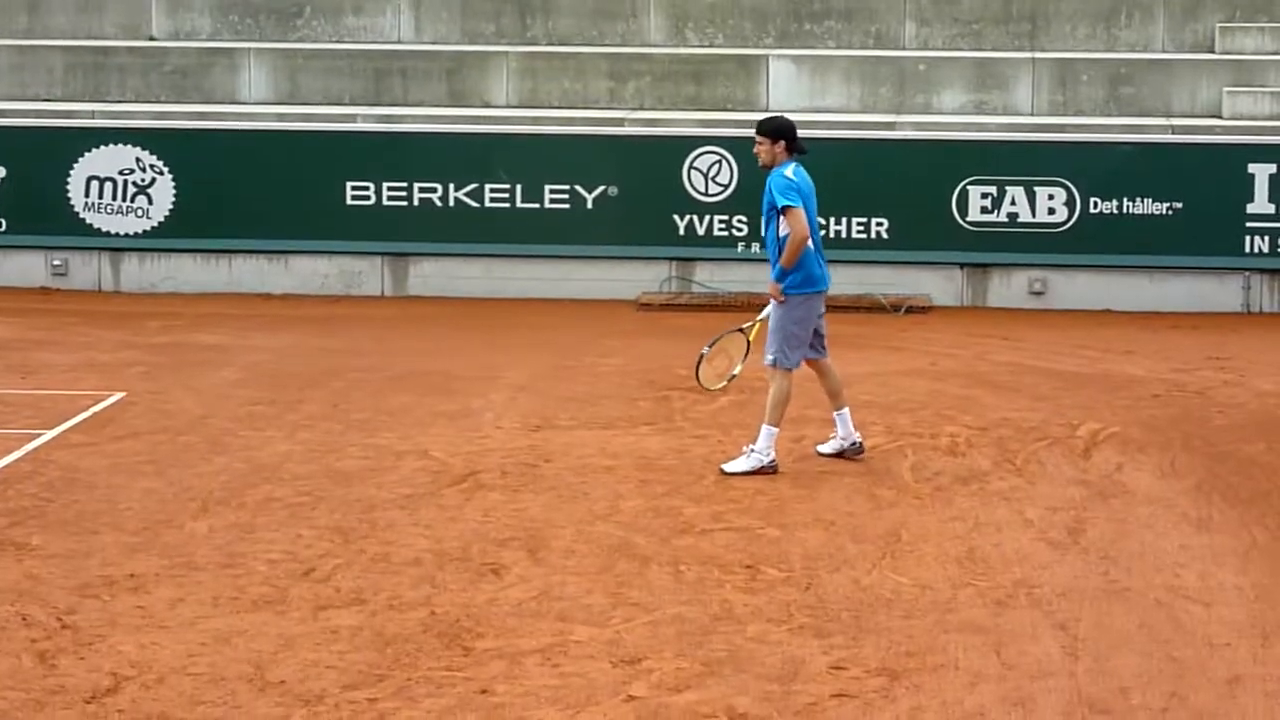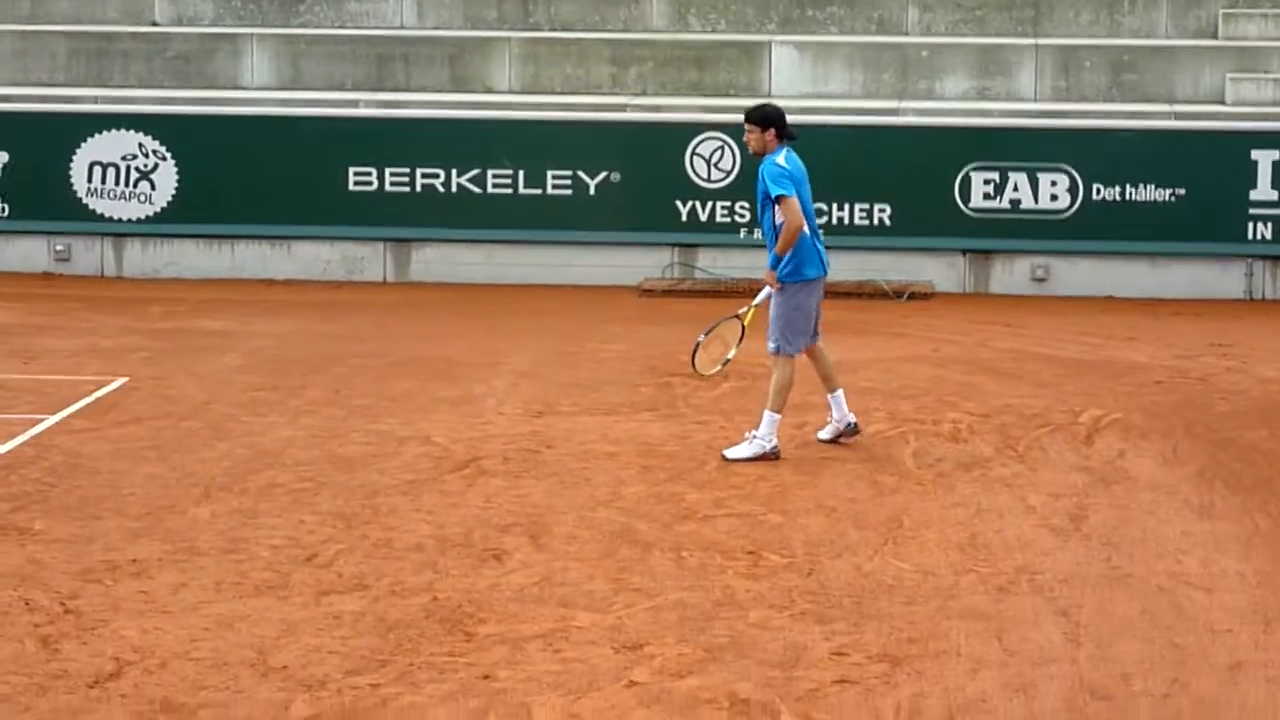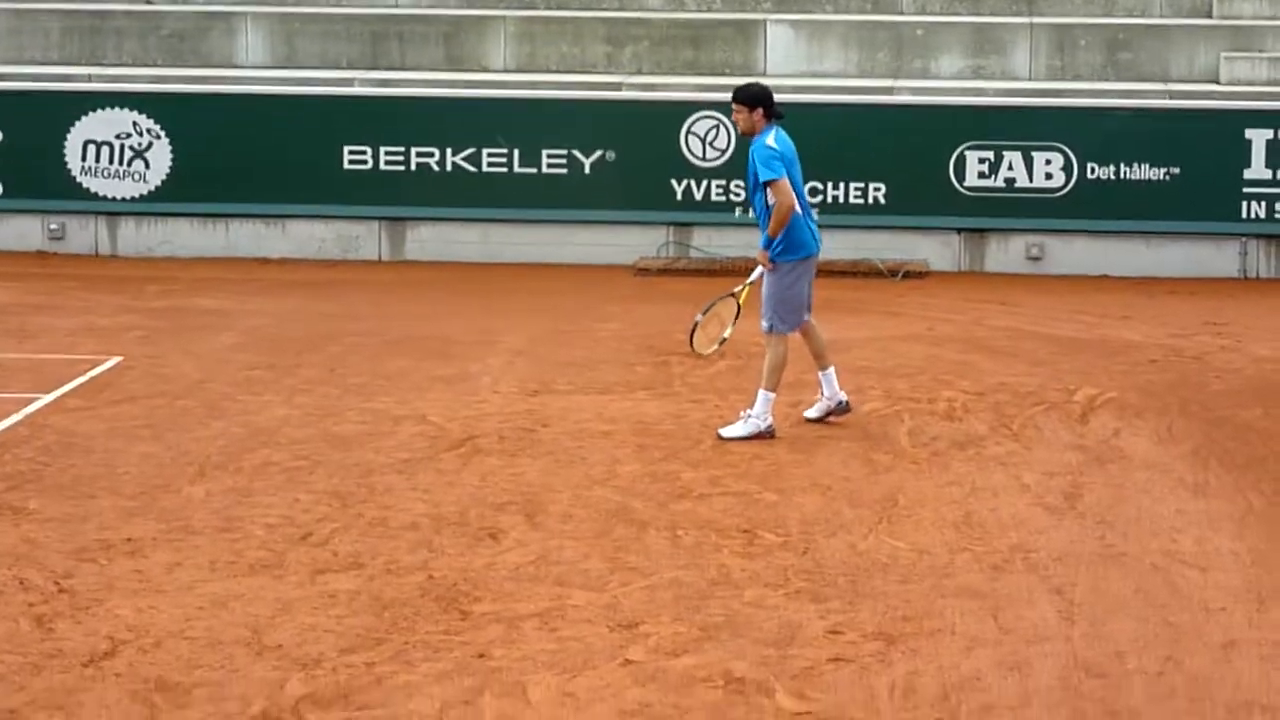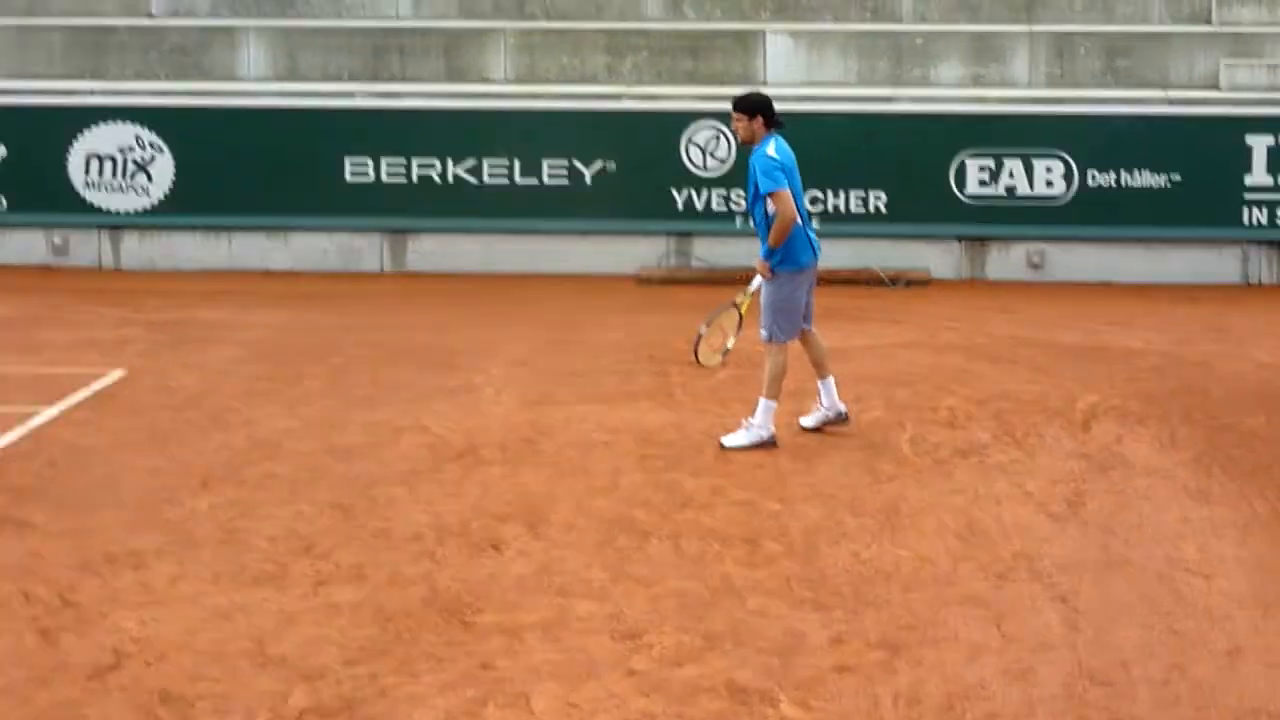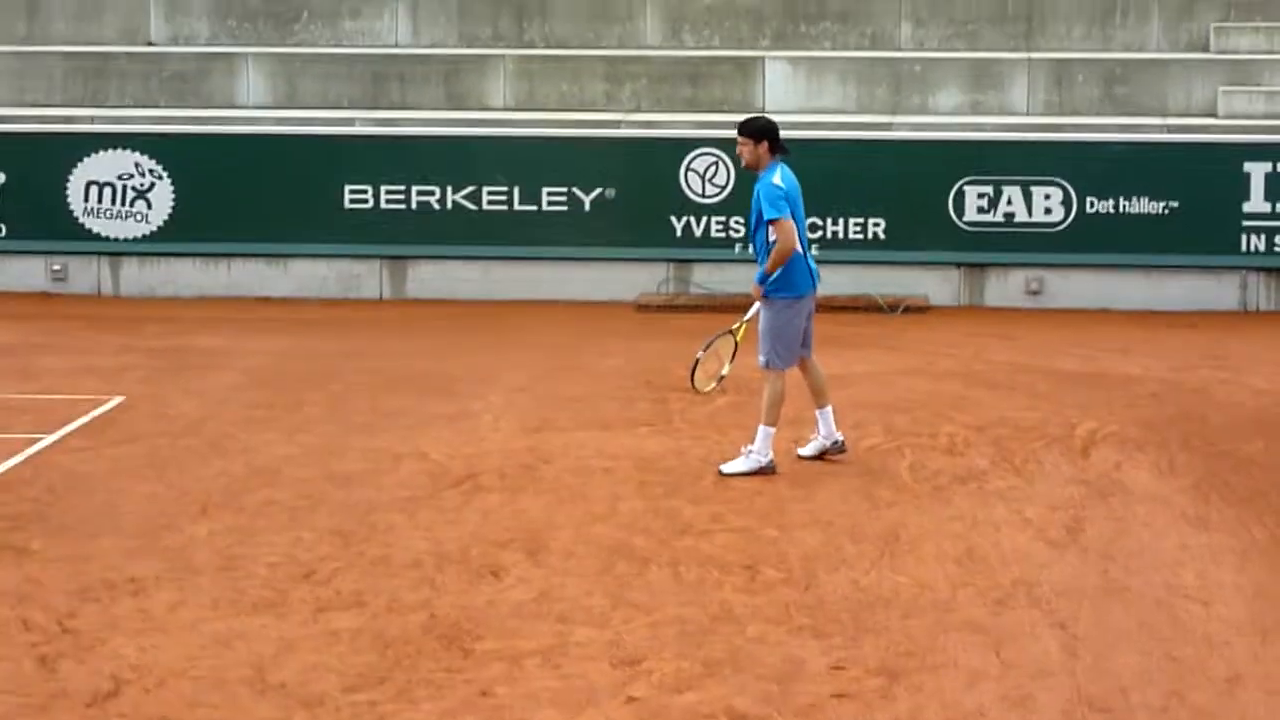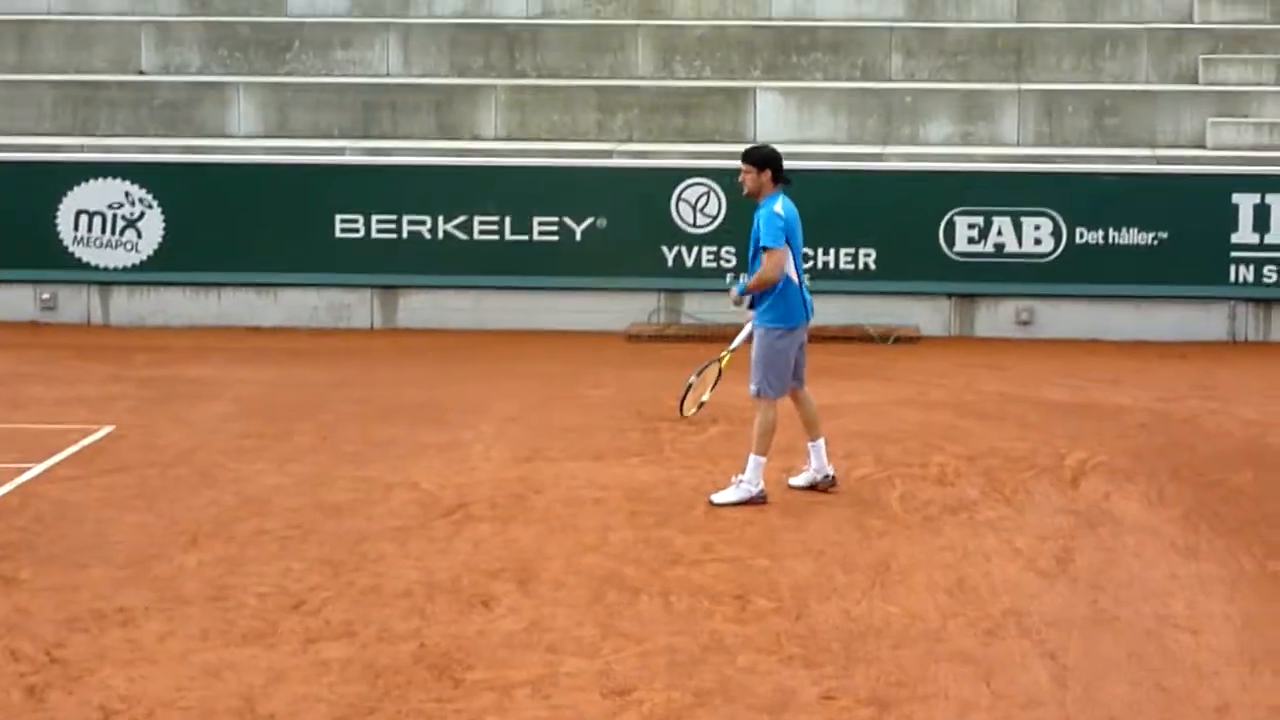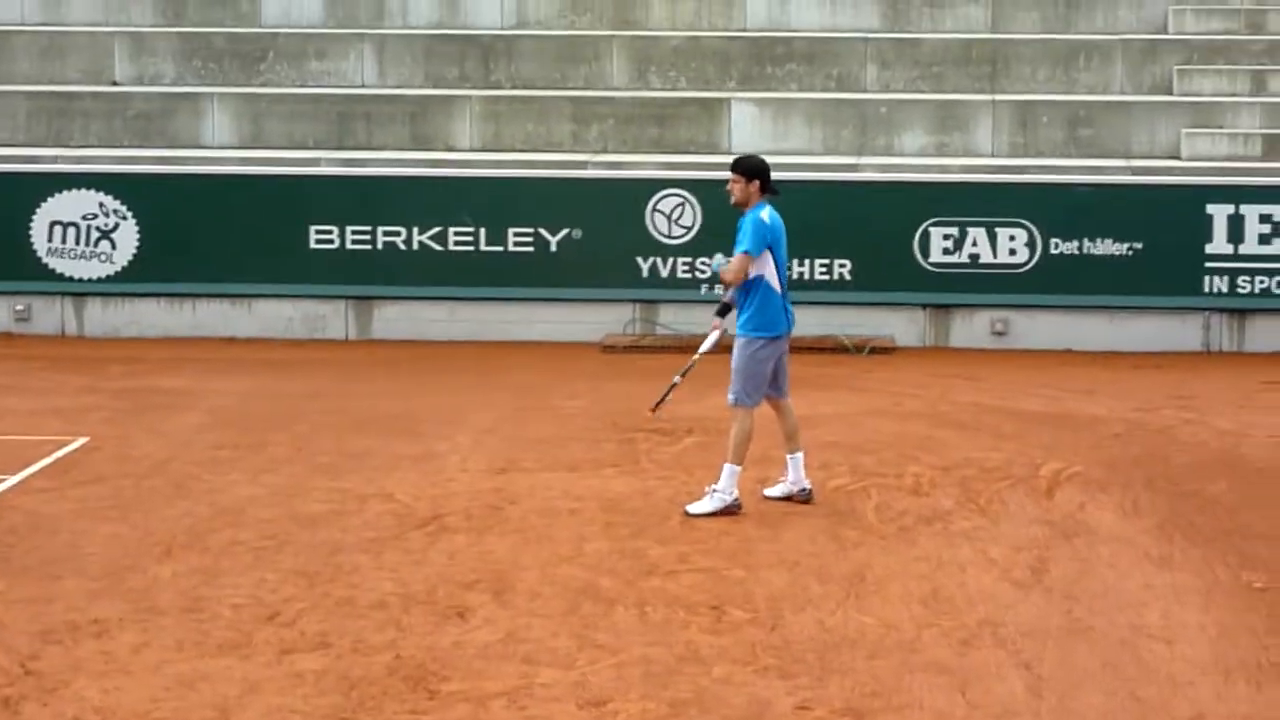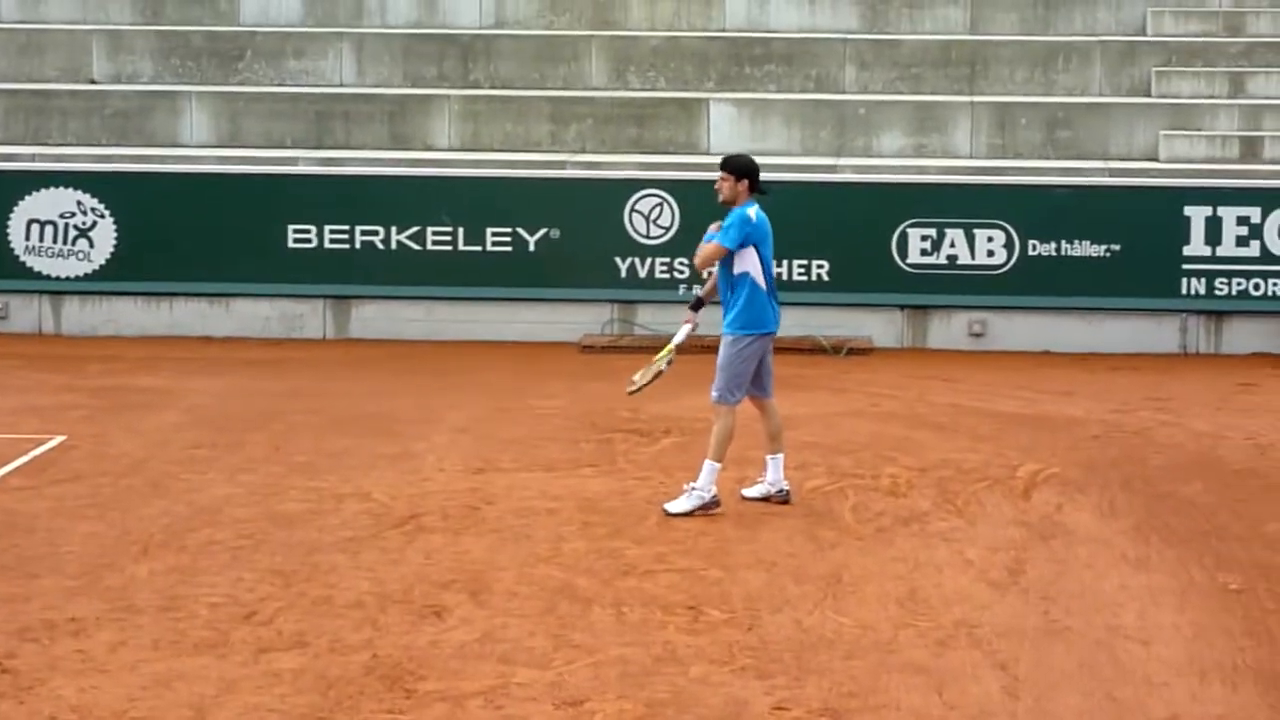
dt=0.1s
person 1, frame 1
left shoulder: (781, 179)
right shoulder: (796, 174)
left elbow: (800, 233)
left wrist: (778, 277)
left hip: (796, 286)
right hip: (811, 282)
left knee: (779, 367)
right knee: (817, 359)
left ankle: (763, 453)
right ankle: (847, 436)
person 1, frame 2
left shoulder: (773, 167)
right shoulder: (788, 160)
left elbow: (794, 222)
left wrist: (773, 264)
left hip: (794, 272)
right hip: (809, 268)
left knee: (781, 354)
right knee: (809, 344)
left ankle: (765, 440)
right ankle: (842, 417)
person 1, frame 3
left shoulder: (764, 149)
right shoulder: (777, 138)
left elbow: (785, 204)
left wrist: (766, 245)
left hip: (787, 251)
right hip: (802, 245)
left knee: (775, 332)
right knee: (802, 322)
left ankle: (760, 418)
right ankle: (833, 395)
person 1, frame 4
left shoulder: (764, 159)
right shoulder: (776, 147)
left elbow: (786, 215)
left wrist: (766, 255)
left hip: (786, 260)
right hip: (802, 254)
left knee: (774, 340)
right knee: (803, 330)
left ankle: (762, 427)
right ankle: (831, 405)
person 1, frame 5
left shoulder: (772, 185)
right shoulder: (780, 176)
left elbow: (786, 244)
left wrist: (762, 280)
right wrist: (768, 277)
left hip: (784, 288)
right hip: (801, 282)
left knee: (772, 368)
right knee: (803, 358)
left ankle: (761, 454)
right ankle: (829, 435)
person 1, frame 6
left shoulder: (771, 213)
right shoulder: (780, 206)
left elbow: (772, 273)
left wrist: (742, 291)
right wrist: (754, 296)
left hip: (777, 317)
right hip: (794, 312)
left knee: (763, 397)
right knee: (796, 389)
left ankle: (752, 484)
right ankle: (821, 469)
person 1, frame 7
left shoulder: (757, 221)
right shoulder: (762, 218)
left elbow: (735, 275)
left wrist: (723, 266)
right wrist: (725, 307)
left hip: (760, 327)
right hip: (774, 322)
left knee: (741, 406)
right knee: (778, 399)
left ankle: (726, 492)
right ankle: (797, 481)
person 1, frame 8
left shoulder: (744, 218)
right shoulder: (748, 217)
left elbow: (702, 261)
right elbow: (728, 271)
left wrist: (711, 234)
right wrist: (698, 303)
left hip: (746, 324)
right hip: (760, 321)
left knee: (723, 403)
right knee: (763, 399)
left ankle: (704, 489)
right ankle: (775, 481)
